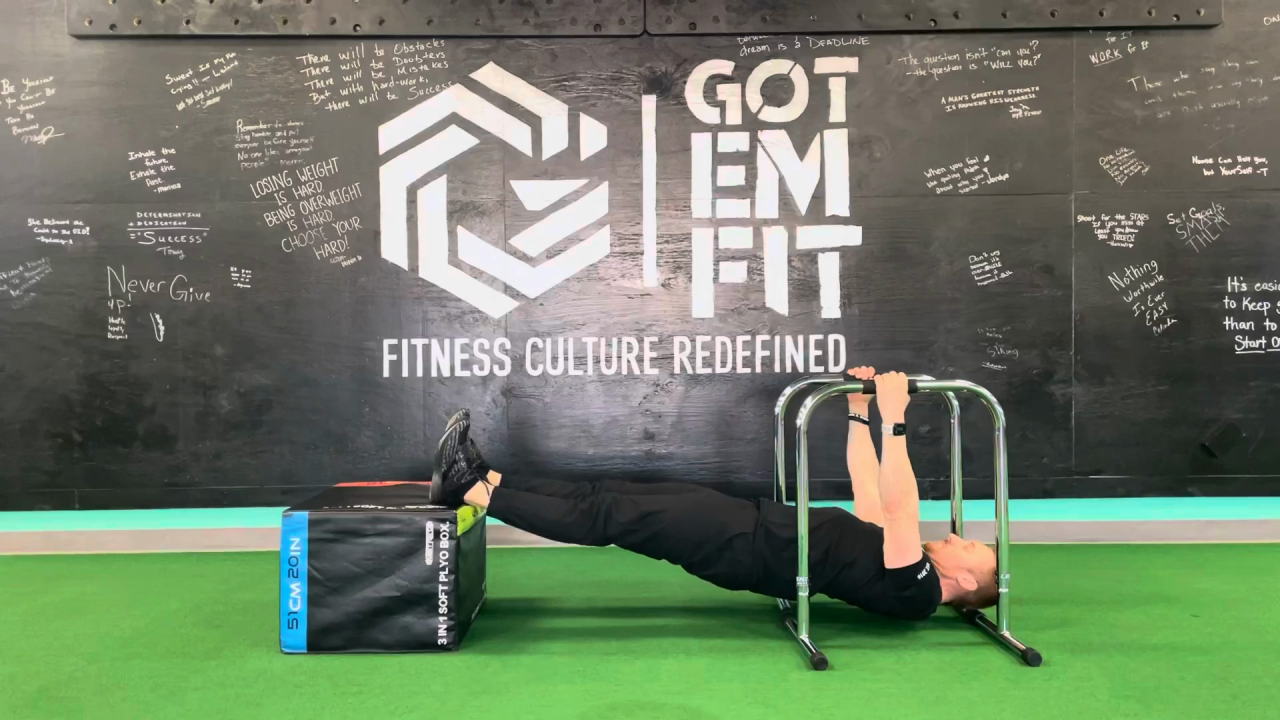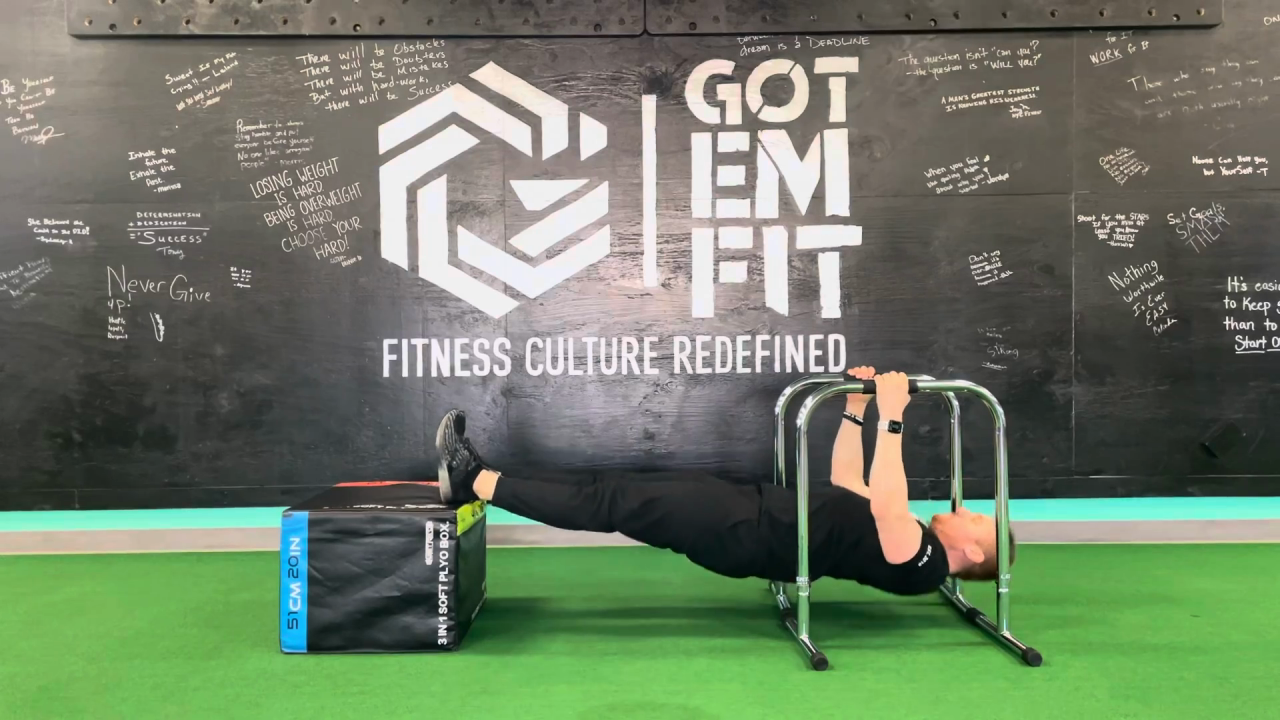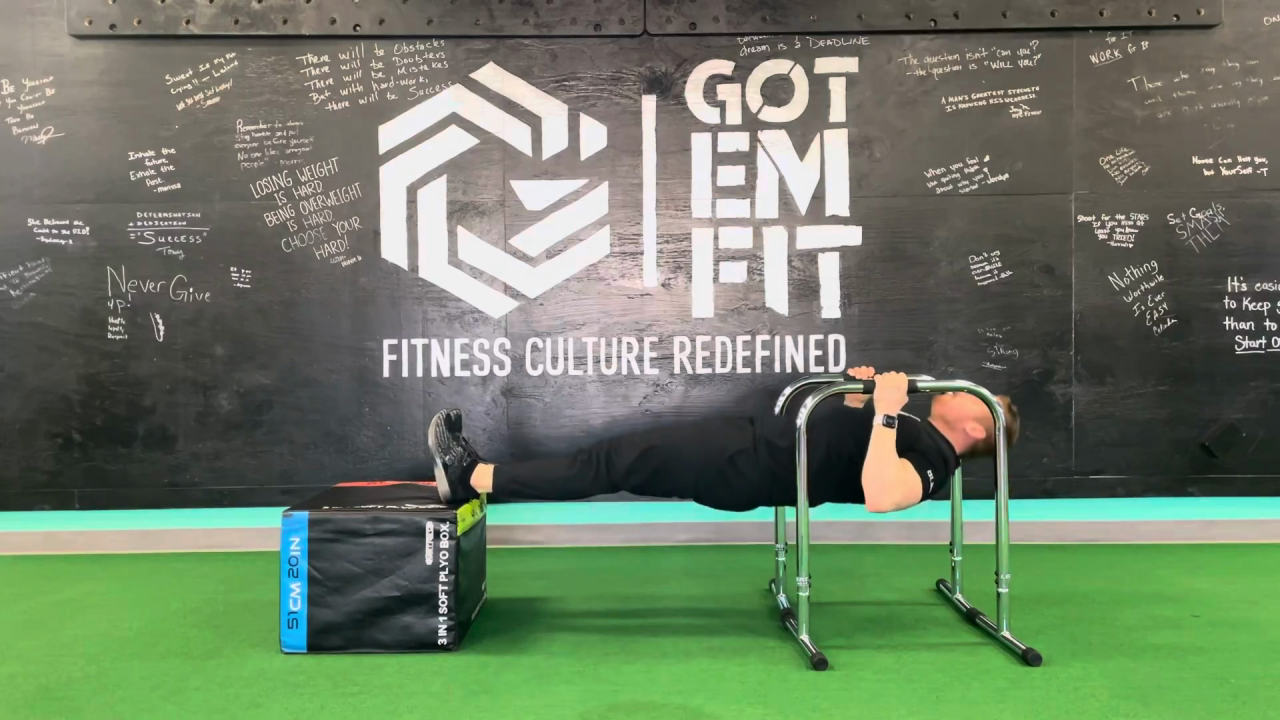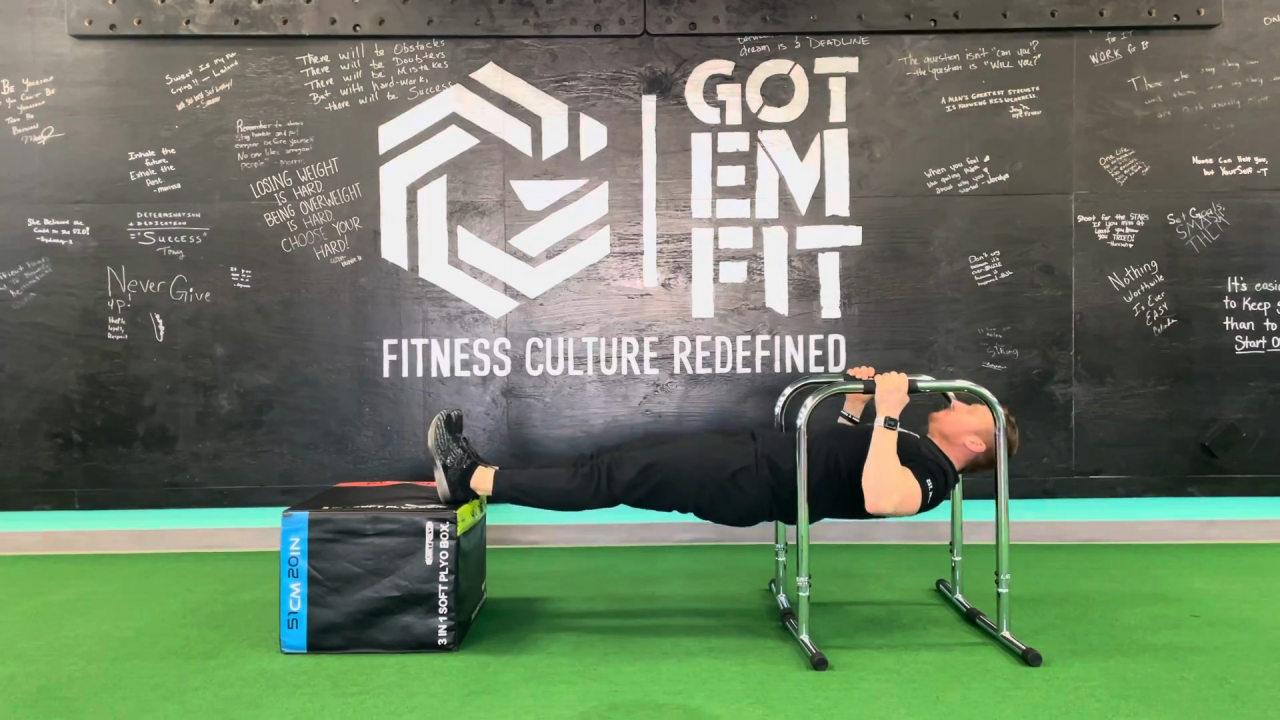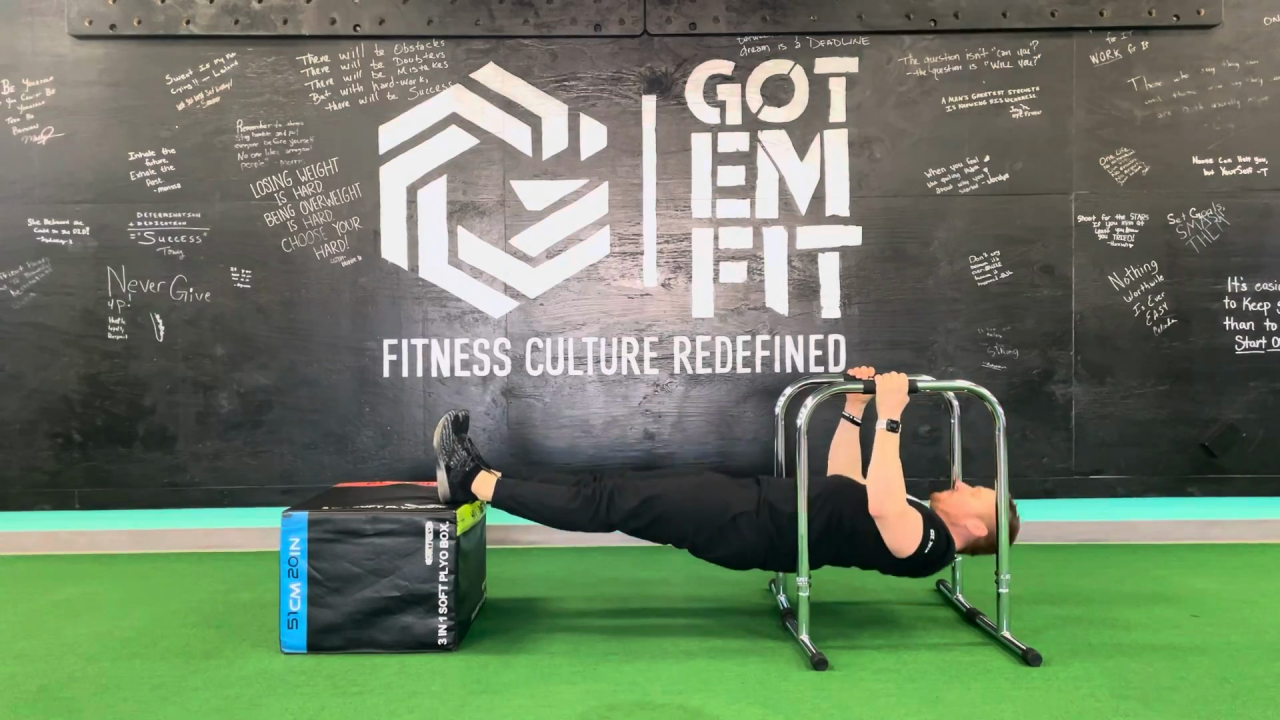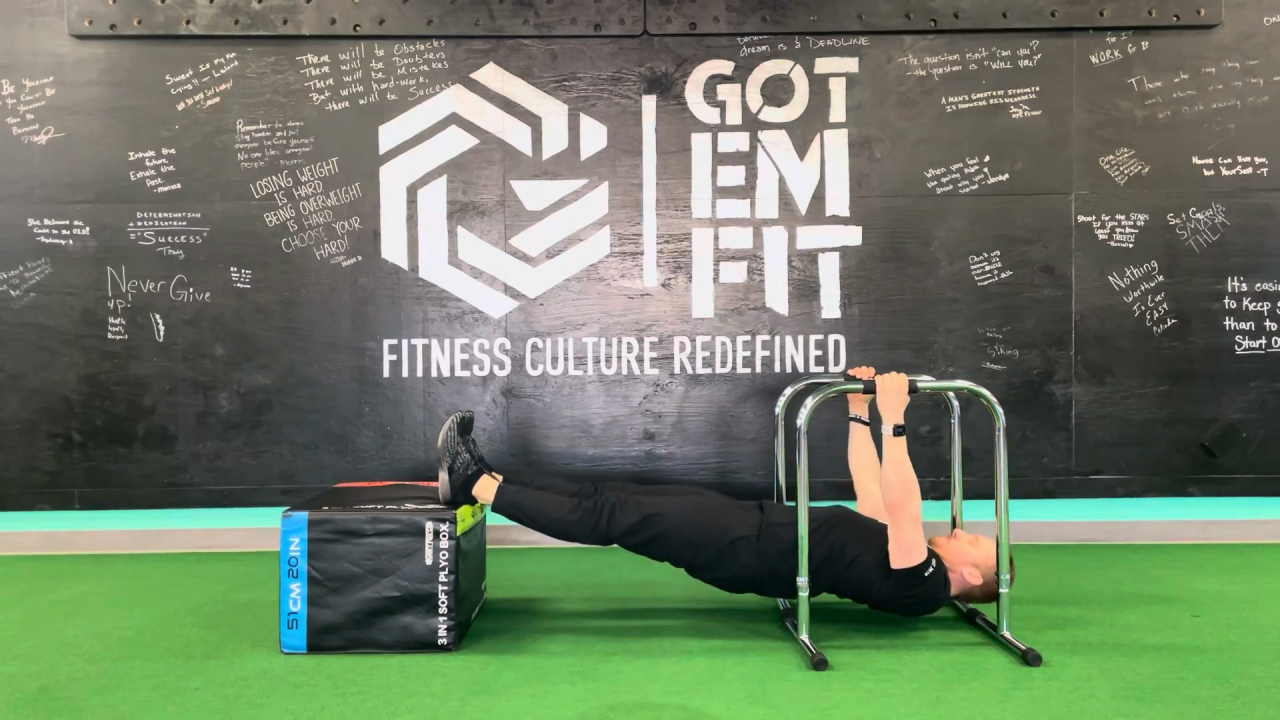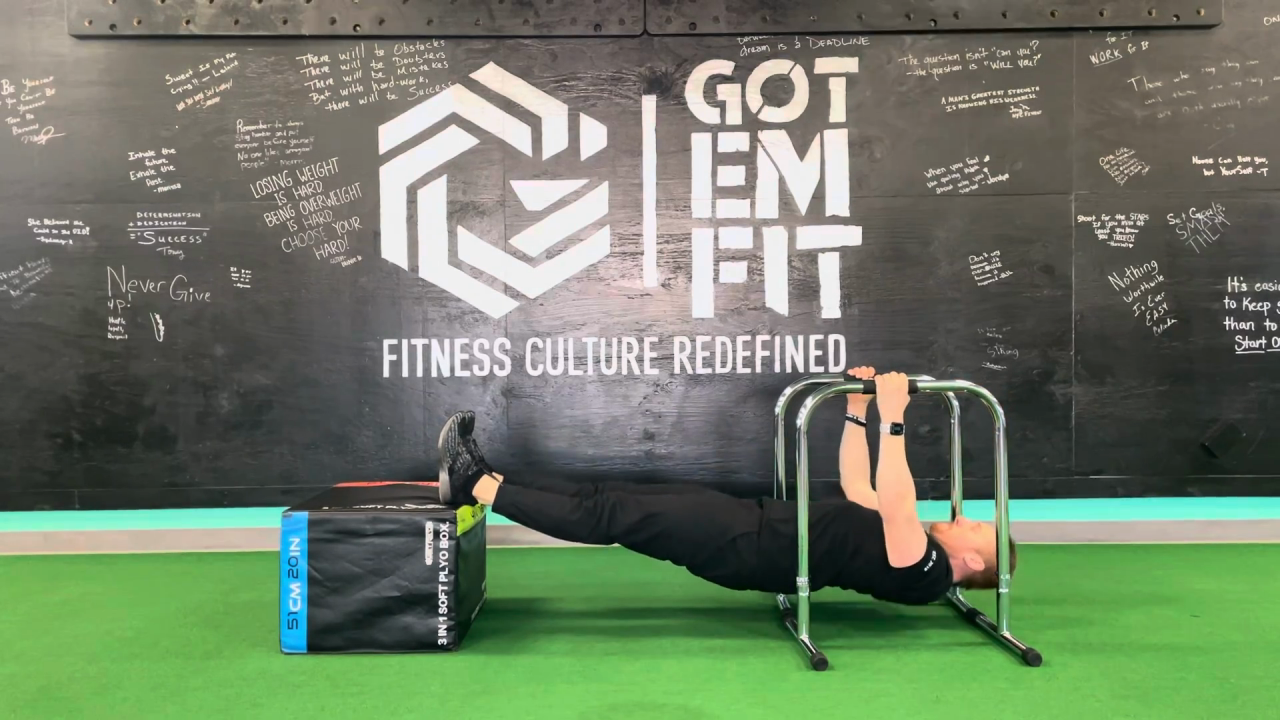
dt=0.5s
person 1, frame 1
left shoulder: (914, 591)
right shoulder: (904, 559)
left elbow: (900, 509)
right elbow: (869, 491)
left wrist: (894, 421)
right wrist: (859, 412)
left hip: (744, 548)
right hip: (752, 521)
left knee: (604, 519)
right knee: (606, 498)
left ankle: (470, 489)
right ankle: (480, 478)
person 1, frame 2
left shoulder: (918, 565)
right shoulder: (914, 543)
left elbow: (885, 505)
right elbow: (845, 482)
left wrist: (892, 419)
right wrist: (856, 409)
left hip: (747, 533)
right hip: (751, 504)
left knee: (610, 505)
right knee: (613, 494)
left ankle: (476, 481)
right ankle: (475, 477)
person 1, frame 3
left shoulder: (929, 462)
right shoulder: (919, 440)
left elbow: (878, 497)
left wrist: (885, 412)
right wrist: (861, 394)
left hip: (746, 465)
right hip: (749, 441)
left knee: (608, 467)
right knee: (613, 458)
left ankle: (472, 477)
right ankle: (475, 472)
person 1, frame 4
left shoulder: (929, 474)
right shoulder: (920, 454)
left elbow: (877, 497)
left wrist: (887, 413)
right wrist: (857, 404)
left hip: (747, 481)
right hip: (750, 456)
left knee: (607, 480)
right knee: (612, 467)
left ankle: (473, 479)
right ankle: (478, 473)
person 1, frame 5
left shoulder: (924, 545)
right shoulder: (917, 523)
left elbow: (881, 507)
right elbow: (843, 481)
left wrist: (889, 419)
right wrist: (854, 409)
left hip: (747, 526)
right hip: (753, 499)
left knee: (605, 506)
right knee: (610, 490)
left ankle: (473, 481)
right ankle: (478, 476)
person 1, frame 6
left shoulder: (919, 586)
right shoulder: (913, 562)
left elbow: (902, 507)
right elbow: (870, 485)
left wrist: (894, 420)
right wrist: (860, 412)
left hip: (746, 549)
right hip: (751, 520)
left knee: (607, 518)
right knee: (610, 499)
left ankle: (477, 484)
right ankle: (482, 479)
person 1, frame 7
left shoulder: (922, 570)
right shoulder: (918, 550)
left elbow: (894, 505)
right elbow: (857, 490)
left wrist: (893, 419)
right wrist: (858, 410)
left hip: (747, 546)
right hip: (751, 519)
left knee: (606, 517)
right knee: (610, 498)
left ankle: (475, 485)
right ankle: (482, 477)
